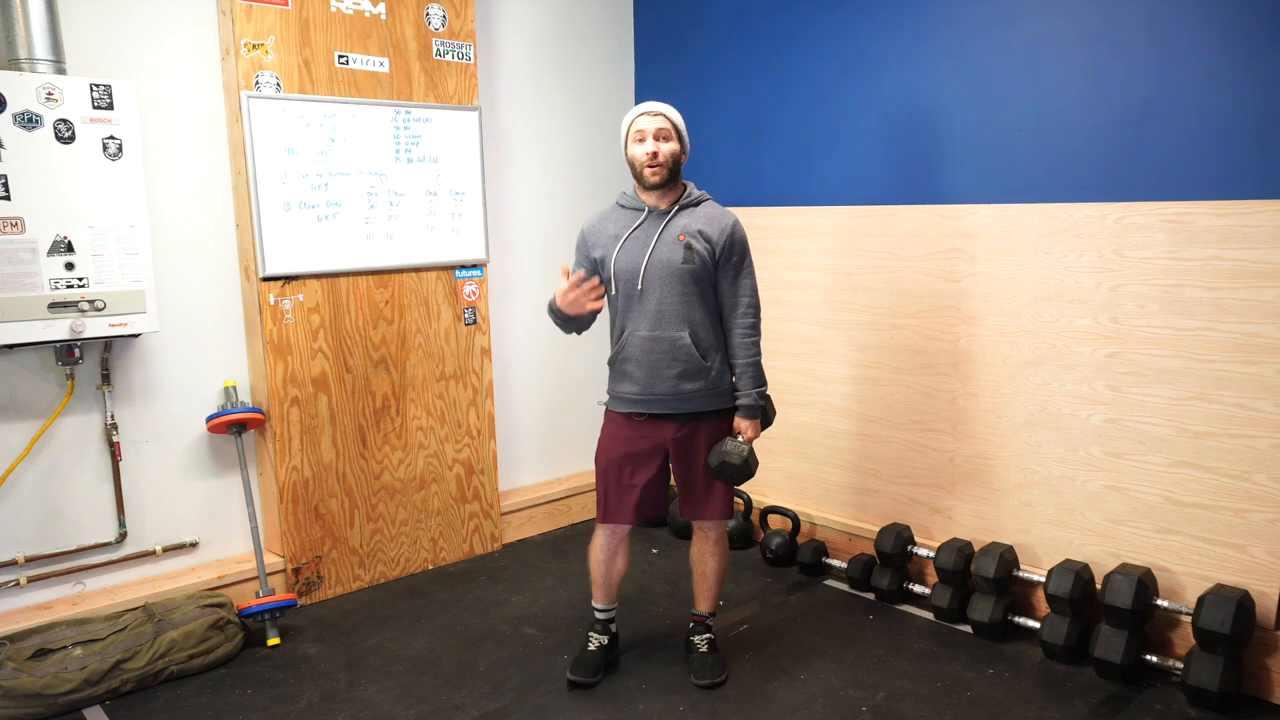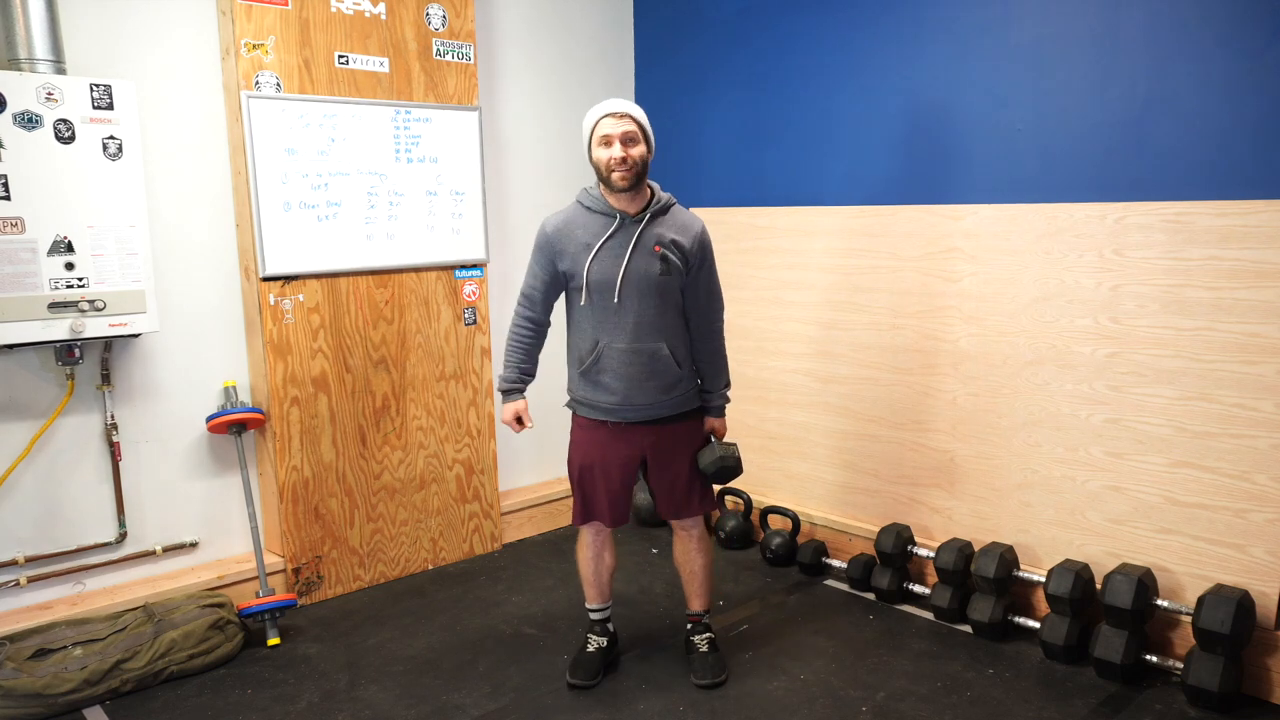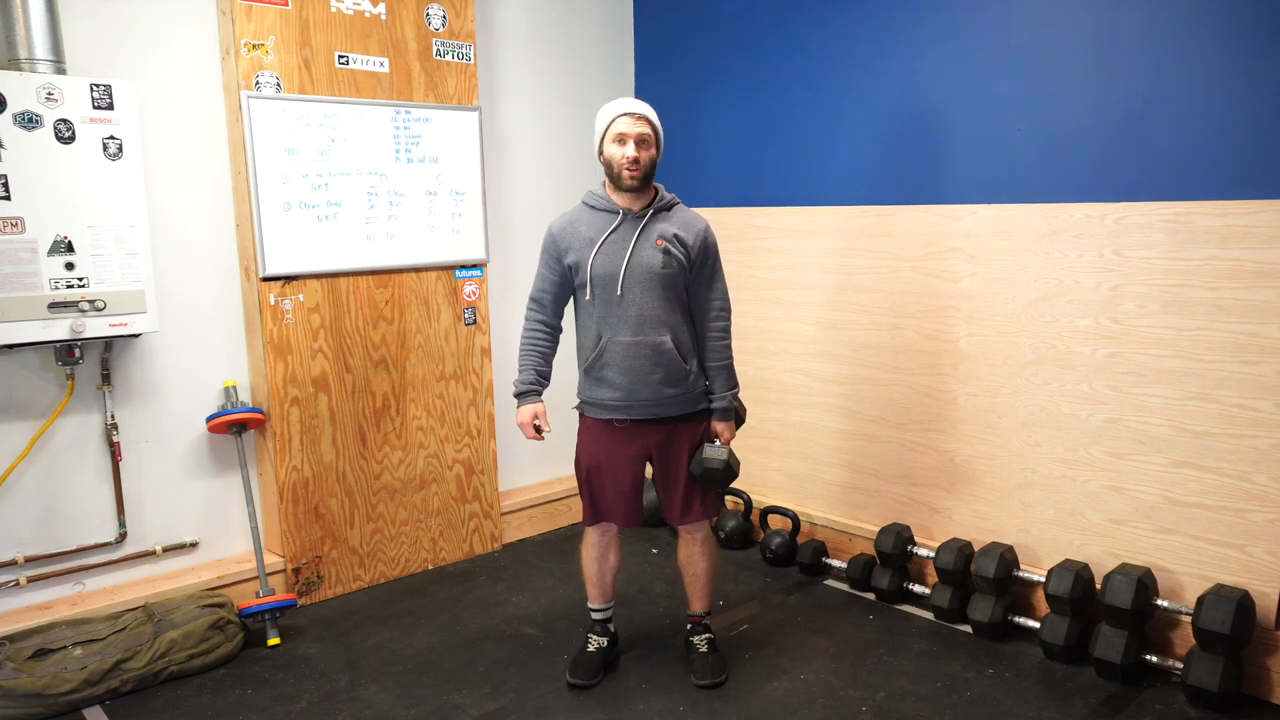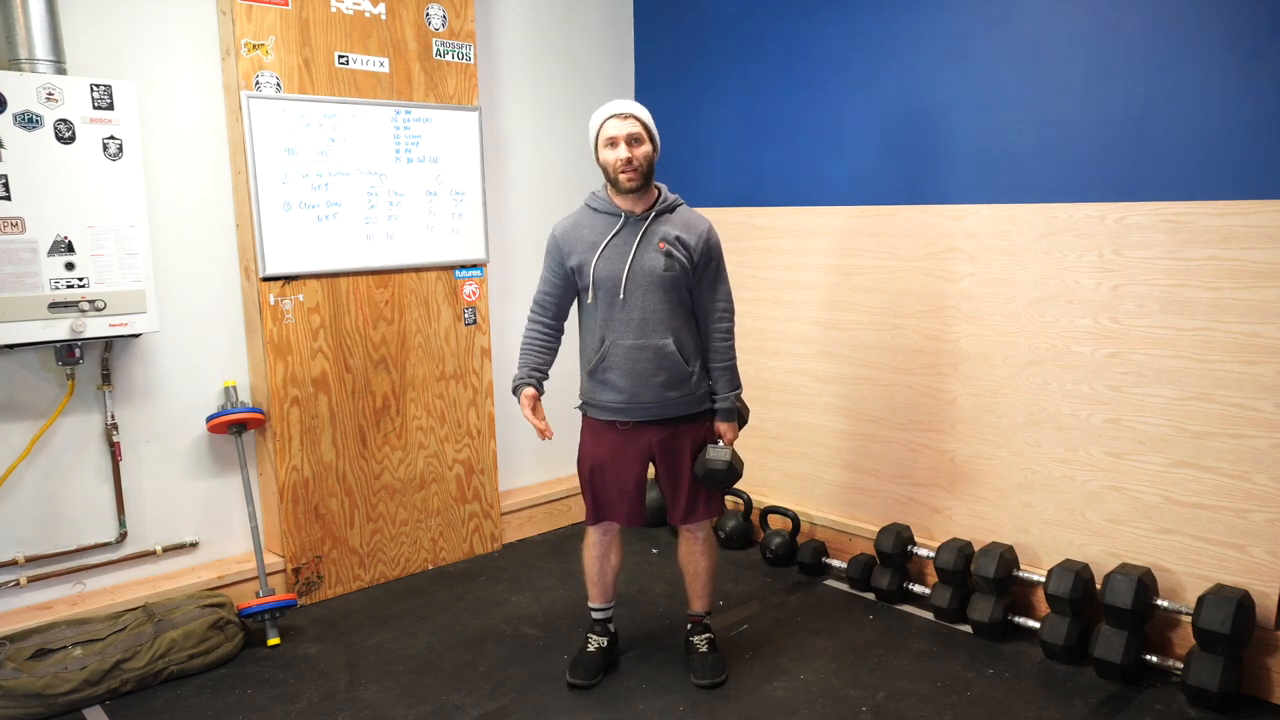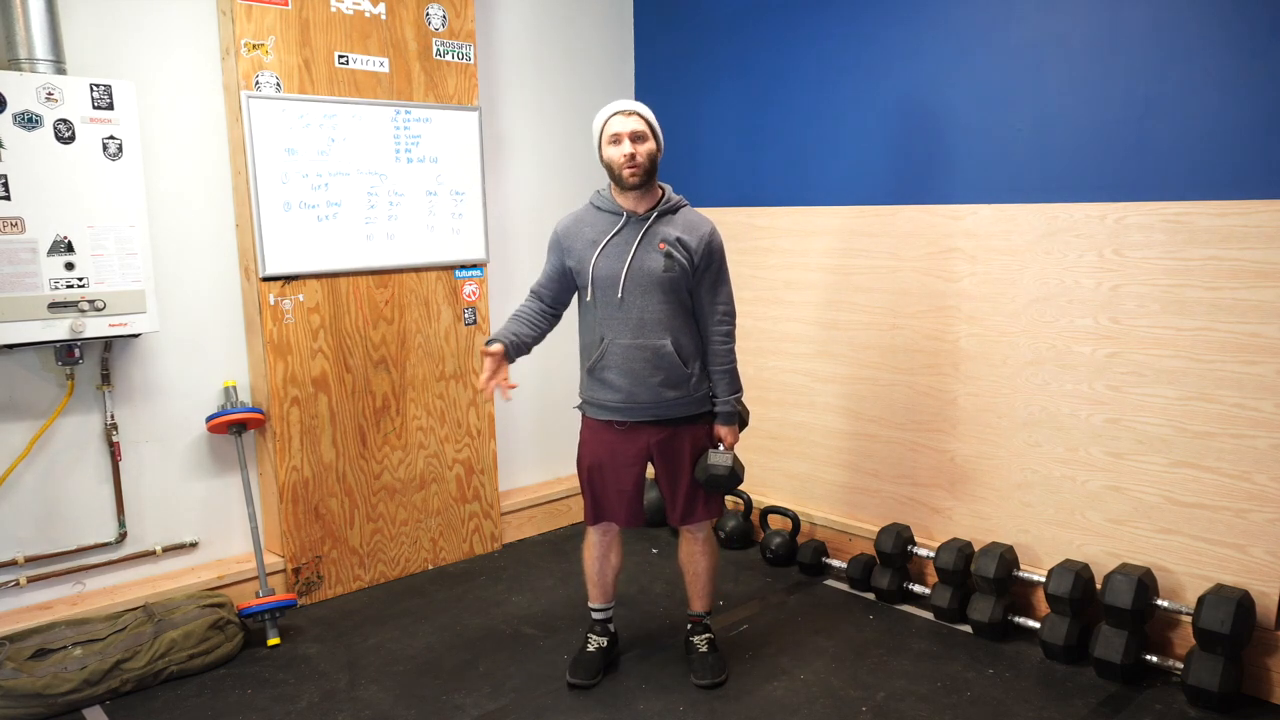
dt=1s
person 1, frame 1
left shoulder: (719, 225)
right shoulder: (599, 229)
left elbow: (743, 321)
right elbow: (579, 315)
left wrist: (749, 403)
right wrist: (561, 307)
left hip: (705, 410)
right hip: (629, 410)
left knee: (709, 523)
right knee: (612, 524)
left ankle: (702, 631)
right ankle: (602, 630)
person 1, frame 2
left shoulder: (687, 231)
right shoulder: (560, 230)
left elbow: (707, 324)
right elbow: (531, 314)
left wrist: (716, 402)
right wrist: (512, 387)
left hip: (677, 413)
right hip: (598, 417)
left knee: (689, 522)
right knee: (596, 525)
left ankle: (700, 631)
right ankle: (599, 633)
person 1, frame 3
left shoulder: (691, 229)
right shoulder: (567, 230)
left elbow: (715, 325)
right elbow: (542, 317)
left wrist: (723, 406)
right wrist: (529, 391)
left hip: (684, 413)
right hip: (604, 415)
left knee: (695, 524)
right knee: (601, 525)
left ankle: (700, 632)
right ankle: (601, 633)
person 1, frame 4
left shoulder: (694, 230)
right shoulder: (571, 233)
left elbow: (718, 325)
right elbow: (546, 316)
left wrist: (727, 407)
right wrist: (528, 380)
left hip: (687, 413)
right hip: (608, 416)
left knee: (696, 523)
right knee: (603, 524)
left ankle: (699, 632)
right ankle: (600, 633)
person 1, frame 5
left shoulder: (695, 232)
right shoulder: (574, 230)
left elbow: (717, 328)
right elbow: (544, 302)
left wrist: (725, 410)
right wrist: (502, 343)
left hip: (685, 414)
right hip: (607, 415)
left knee: (696, 524)
right knee: (603, 525)
left ankle: (699, 633)
right ankle: (599, 634)
